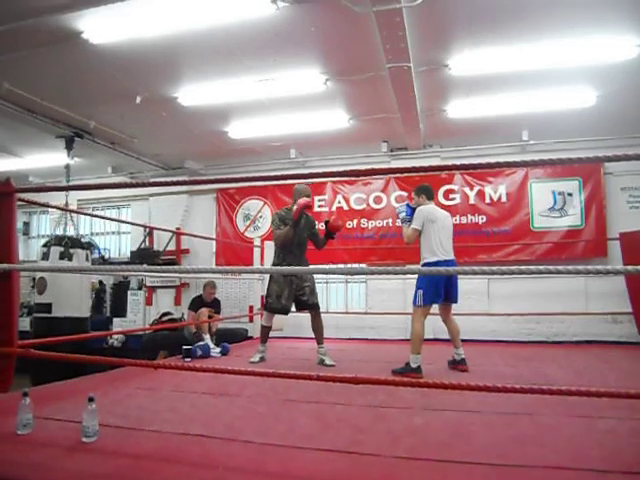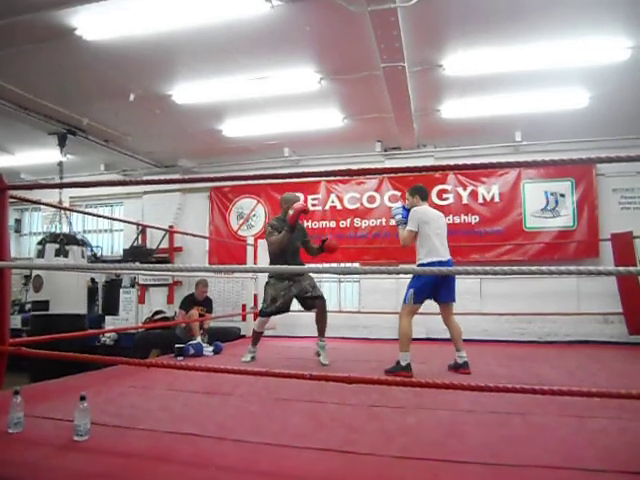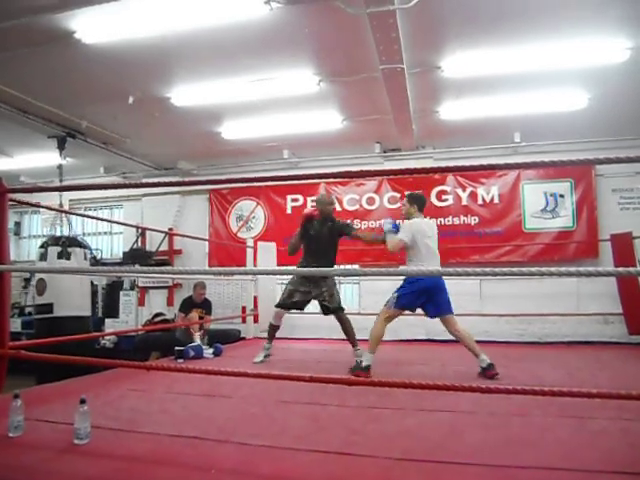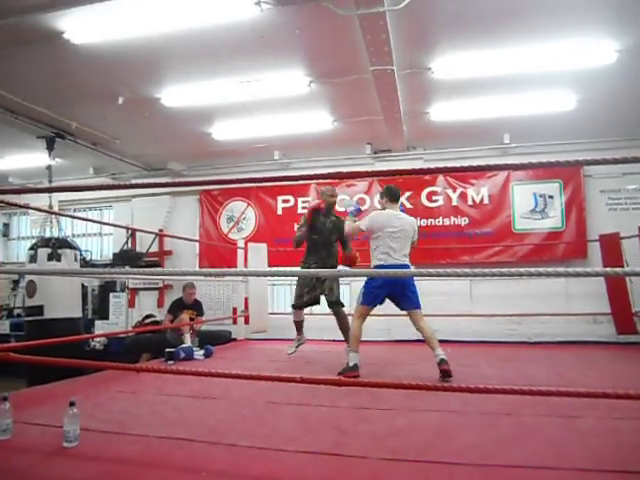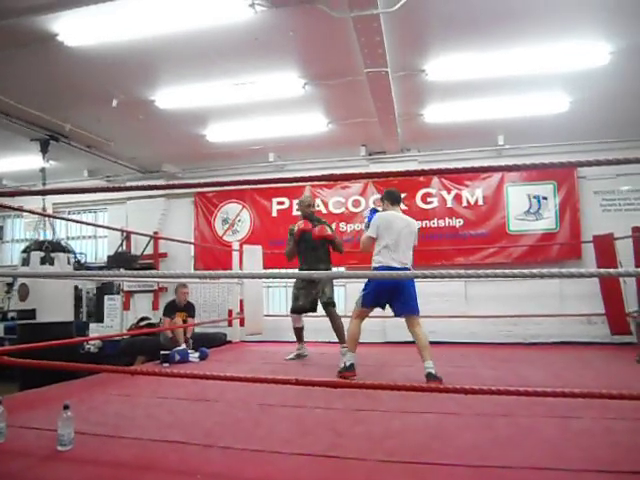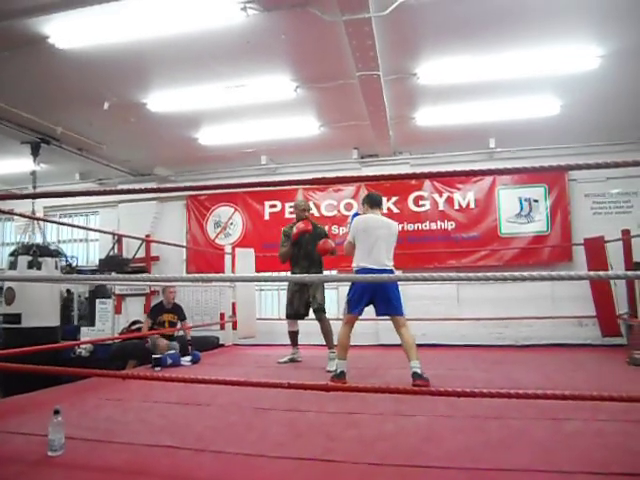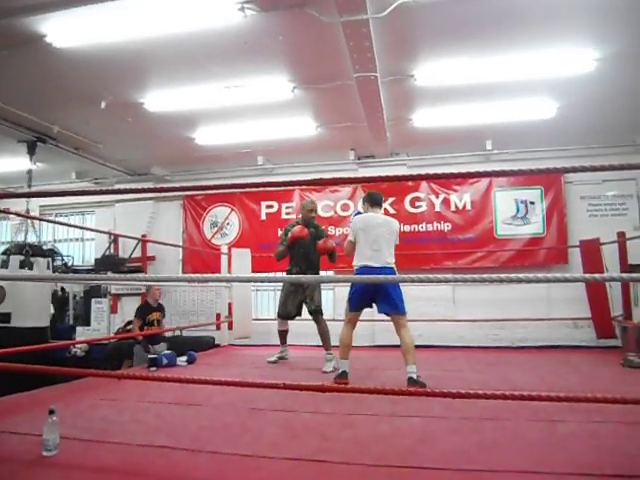
dt=0.3s
person 1, frame 1
left shoulder: (423, 210)
right shoulder: (445, 214)
left elbow: (409, 239)
left wrist: (405, 220)
left hip: (433, 267)
right hip: (450, 265)
left knee: (418, 316)
right knee: (446, 315)
left ankle: (414, 366)
right ankle: (459, 358)
person 1, frame 2
left shoulder: (416, 212)
right shoulder: (439, 215)
left elbow: (405, 240)
left wrist: (399, 222)
left hip: (428, 268)
right hip: (446, 265)
left knee: (406, 315)
right knee: (448, 317)
left ankle: (404, 364)
right ankle: (461, 360)
person 1, frame 3
left shoulder: (410, 225)
right shoulder: (431, 224)
left elbow: (393, 248)
left wrist: (390, 232)
left hip: (417, 280)
right hip: (436, 280)
left knee: (382, 318)
right knee: (453, 327)
left ankle: (365, 365)
right ankle: (486, 364)
person 1, frame 4
left shoulder: (377, 216)
right shoulder: (411, 221)
left elbow: (349, 231)
left hip: (381, 272)
right hip: (403, 273)
left knee: (358, 317)
right knee: (419, 320)
left ankle: (353, 365)
right ankle: (441, 360)
person 1, frame 5
left shoulder: (381, 217)
right shoulder: (412, 223)
left elbow: (364, 246)
left wrist: (368, 226)
left hip: (381, 274)
right hip: (404, 276)
left knee: (357, 317)
right knee: (415, 326)
left ankle: (349, 365)
right ankle: (430, 371)
person 1, frame 6
left shoulder: (359, 221)
right shoulder: (393, 225)
left elbow: (347, 250)
left hip: (363, 276)
right hip: (386, 276)
left knee: (347, 324)
right knee: (402, 325)
left ankle: (340, 372)
right ankle: (416, 372)
person 1, frame 7
left shoulder: (358, 220)
right shoulder: (394, 223)
left elbow: (348, 250)
left hip: (363, 274)
right hip: (387, 274)
left knee: (349, 323)
right knee: (402, 326)
left ankle: (343, 372)
right ankle: (412, 376)
person 2, frame 1
left shoulder: (309, 219)
right shoulder: (281, 215)
left elbow: (319, 245)
right elbow: (278, 241)
left wrist: (329, 234)
right wrist: (294, 221)
left knee: (315, 310)
right knee: (270, 310)
left ankle: (322, 353)
right ankle: (262, 350)
person 2, frame 2
left shoulder: (300, 227)
right shoulder: (274, 224)
left elbow: (310, 250)
right elbow: (273, 249)
left wrist: (322, 247)
right wrist: (289, 227)
left hip: (299, 275)
right hip: (279, 278)
left knee: (320, 302)
right knee: (264, 315)
left ankle: (321, 347)
right ankle: (251, 350)
person 2, frame 3
left shoulder: (338, 225)
right shoulder: (307, 224)
left elbow: (363, 237)
right elbow: (291, 250)
left wrist: (383, 238)
right wrist: (302, 230)
left hip: (325, 278)
right hip: (304, 276)
left knee: (339, 313)
right knee: (280, 309)
left ankle: (357, 352)
right ankle: (267, 348)
person 2, frame 4
left shoulder: (338, 222)
right shoulder: (309, 218)
left elbow: (346, 245)
right elbow: (297, 243)
left wrist: (350, 254)
right wrist: (310, 222)
left hip: (328, 271)
right hip: (309, 270)
left knee: (336, 308)
right knee: (297, 306)
right ankle: (300, 338)
person 2, frame 5
left shoulder: (323, 225)
right shoulder: (295, 229)
left elbow: (340, 249)
right elbow: (288, 256)
left wrist: (331, 238)
right wrist: (296, 240)
left knee: (330, 309)
right knee: (296, 312)
left ankle: (345, 349)
right ankle: (301, 348)
person 2, frame 6
left shoulder: (318, 229)
right shoulder: (288, 231)
left elbow: (332, 251)
right elbow: (282, 257)
left wrist: (331, 248)
right wrist: (293, 241)
left hip: (314, 276)
right hip: (296, 277)
left knee: (320, 314)
right knee: (291, 316)
left ankle: (333, 355)
right ankle: (295, 352)
person 2, frame 7
left shoulder: (319, 232)
right shoulder: (289, 229)
left elbow: (333, 260)
right elbow: (278, 256)
left wrist: (331, 251)
right wrist: (289, 243)
left knee: (318, 316)
right knee: (282, 316)
left ankle: (330, 357)
right ankle: (283, 351)
